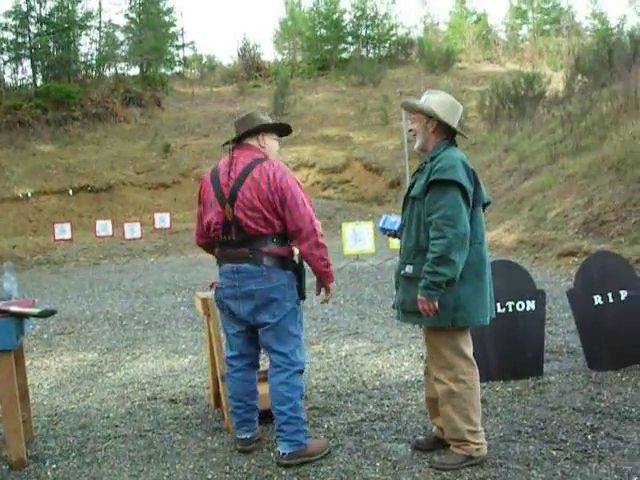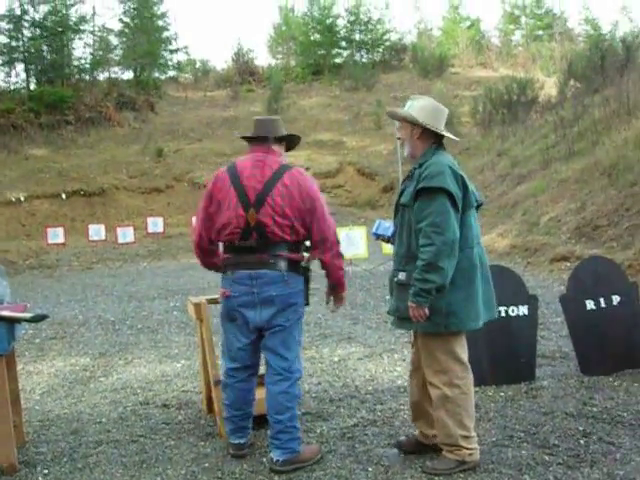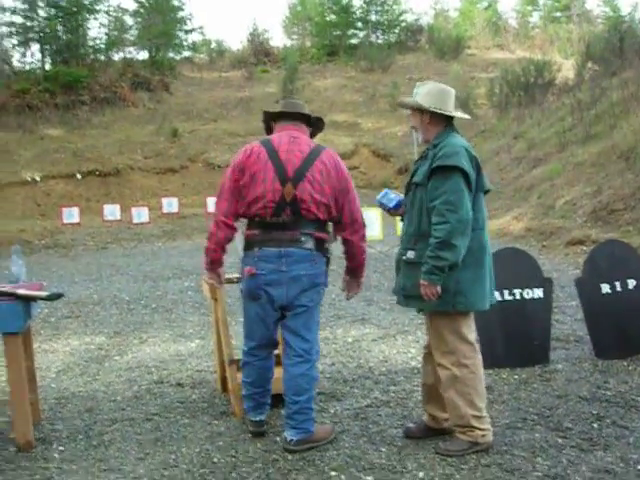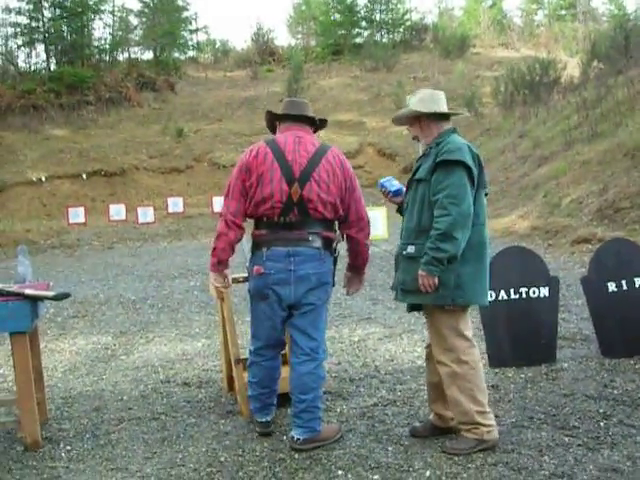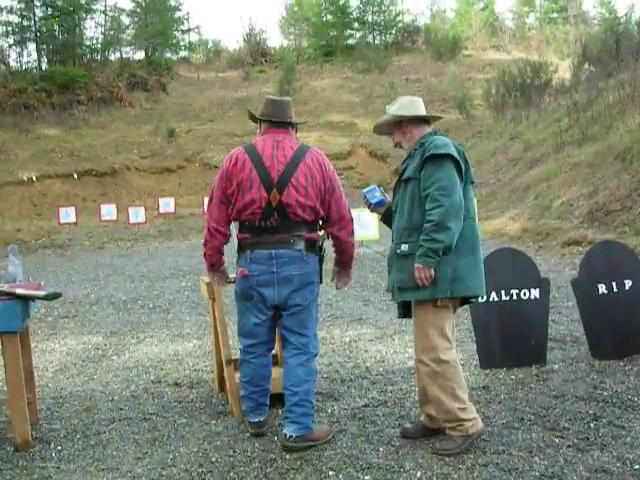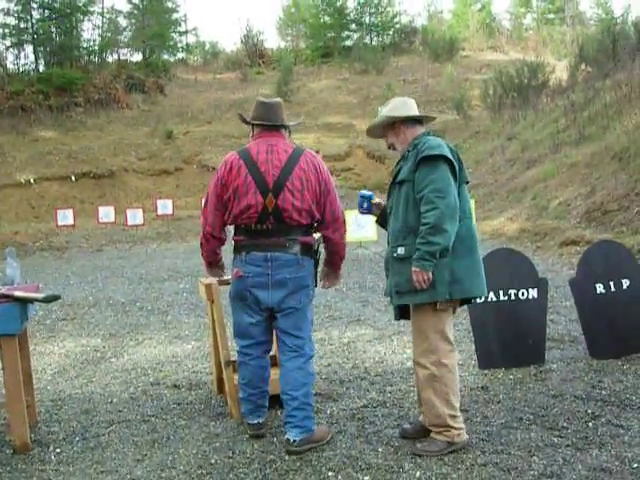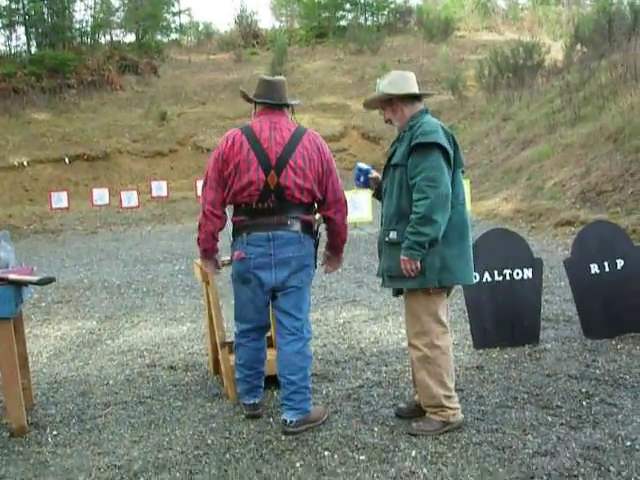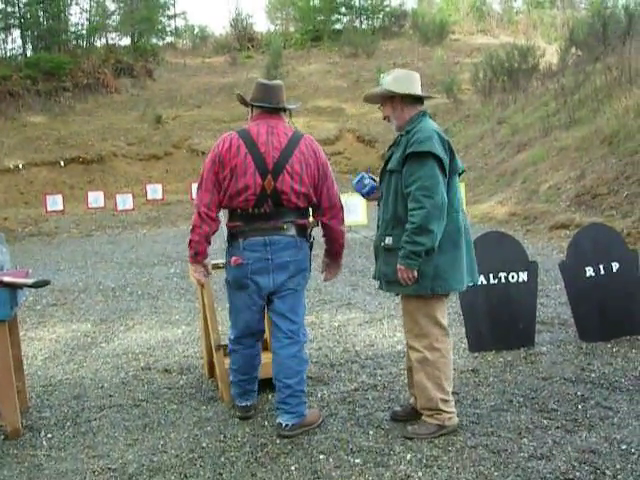
dt=0.3s
person 1, frame 1
left shoulder: (447, 167)
right shoulder: (440, 164)
left elbow: (450, 236)
left wrist: (430, 287)
right wrist: (404, 231)
left hip: (446, 291)
right hip: (439, 289)
left knee: (452, 368)
right knee: (438, 365)
left ankle: (468, 444)
right ankle: (445, 429)
person 1, frame 2
left shoulder: (436, 173)
right shoulder: (432, 169)
left elbow: (440, 242)
left wrist: (421, 294)
right wrist: (397, 236)
left hip: (441, 295)
right hip: (435, 293)
left knee: (446, 373)
right knee: (423, 367)
left ankle: (461, 449)
right ankle: (427, 432)
person 1, frame 3
left shoulder: (450, 155)
right shoulder: (443, 152)
left elbow: (453, 222)
left wrist: (433, 272)
right wrist: (406, 211)
left hip: (448, 278)
right hip: (441, 276)
left knee: (456, 354)
right knee: (436, 351)
left ankle: (474, 430)
right ankle: (439, 418)
person 1, frame 4
left shoulder: (452, 152)
right shoulder: (441, 153)
left elbow: (454, 216)
left wrist: (432, 263)
right wrist: (404, 204)
left hip: (446, 273)
right hip: (439, 272)
left knee: (455, 351)
right knee: (439, 349)
left ankle: (479, 427)
right ankle: (445, 416)
person 1, frame 5
left shoulder: (438, 151)
right shoulder: (422, 157)
left elbow: (446, 209)
left wrist: (427, 257)
right wrist: (388, 212)
left hip: (435, 271)
right hip: (423, 271)
left knee: (435, 350)
right knee: (427, 349)
left ankle: (463, 422)
right ankle: (436, 417)
person 1, frame 6
left shoulder: (431, 152)
right shoulder: (416, 159)
left elbow: (441, 211)
left wrist: (424, 260)
right wrist: (384, 213)
left hip: (433, 274)
right hip: (420, 273)
left knee: (434, 353)
right knee: (426, 350)
left ankle: (449, 430)
right ankle: (433, 418)
person 1, frame 7
left shoulder: (427, 134)
right shoulder: (415, 134)
left elbow: (433, 197)
left wrist: (413, 248)
right wrist: (382, 187)
left hip: (427, 256)
right hip: (419, 254)
left knee: (428, 334)
right knee: (419, 331)
left ankle: (444, 410)
right ankle: (427, 398)
person 1, frame 8
left shoulder: (423, 140)
right shoulder: (415, 137)
left elbow: (428, 207)
left wrist: (410, 257)
right wrist: (383, 196)
left hip: (424, 262)
right hip: (416, 258)
left knee: (427, 338)
right knee: (416, 335)
left ankle: (439, 413)
right ankle: (422, 401)
person 2, frame 1
left shoulder: (211, 178)
right shoulder: (274, 172)
left elbow: (202, 237)
right elbow: (307, 230)
right wrist: (324, 275)
left hip: (229, 279)
right hip: (270, 278)
left knee: (239, 359)
right knee: (285, 363)
left ankle: (245, 433)
right ankle: (291, 444)
person 2, frame 2
left shoulder: (222, 178)
right shoulder: (297, 179)
left elbow: (202, 240)
right elbow: (325, 239)
left wrist: (224, 266)
right wrist: (337, 284)
left hip: (236, 284)
right hip: (281, 284)
left knee: (238, 366)
right knee: (283, 369)
left ankle: (238, 439)
right ankle: (284, 450)
person 2, frame 3
left shoulder: (249, 155)
right shoulder: (329, 160)
left elbow: (223, 216)
right elbow: (352, 223)
left wrist: (213, 262)
right wrist: (355, 270)
left hip: (260, 260)
right hip: (307, 262)
left knee: (257, 345)
right knee: (301, 350)
left ankle: (256, 415)
right ankle: (299, 430)
person 2, frame 4
left shoulder: (255, 155)
right shoulder: (335, 159)
left elbow: (231, 216)
right elbow: (357, 221)
left wrist: (218, 264)
right wrist: (357, 267)
left hip: (268, 261)
right hip: (315, 261)
left knee: (264, 345)
right knee: (308, 349)
left ankle: (263, 417)
right ankle: (306, 430)
person 2, frame 5
left shoulder: (237, 159)
right shoulder: (315, 159)
left elbow: (216, 220)
right elbow: (340, 219)
left wrist: (214, 264)
right wrist: (344, 263)
left hip: (253, 263)
right hip: (299, 262)
left knee: (254, 346)
right knee: (300, 348)
left ankle: (256, 417)
right ankle: (298, 427)
person 2, frame 6
left shoulder: (232, 164)
right shoulder: (310, 162)
left elbow: (212, 224)
right elbow: (333, 222)
left wrist: (212, 262)
right wrist: (333, 264)
left hip: (248, 266)
right hip: (294, 265)
left knee: (251, 347)
right knee: (296, 351)
left ankle: (254, 418)
right ankle: (300, 431)
person 2, frame 7
left shoulder: (232, 142)
right shoulder: (312, 142)
left elbow: (211, 204)
right elbow: (335, 203)
left wrist: (207, 250)
right wrist: (335, 248)
left hip: (249, 245)
right hip: (296, 245)
left knee: (249, 329)
right knee: (294, 331)
left ankle: (250, 399)
right ankle: (296, 412)
person 2, frame 8
left shoulder: (227, 145)
right shoulder: (308, 146)
left elbow: (206, 206)
right elbow: (331, 208)
left wrist: (197, 255)
right wrist: (334, 253)
left hip: (245, 250)
right hip: (291, 249)
left knee: (245, 333)
right knee: (289, 335)
left ankle: (244, 400)
right ankle: (291, 415)
